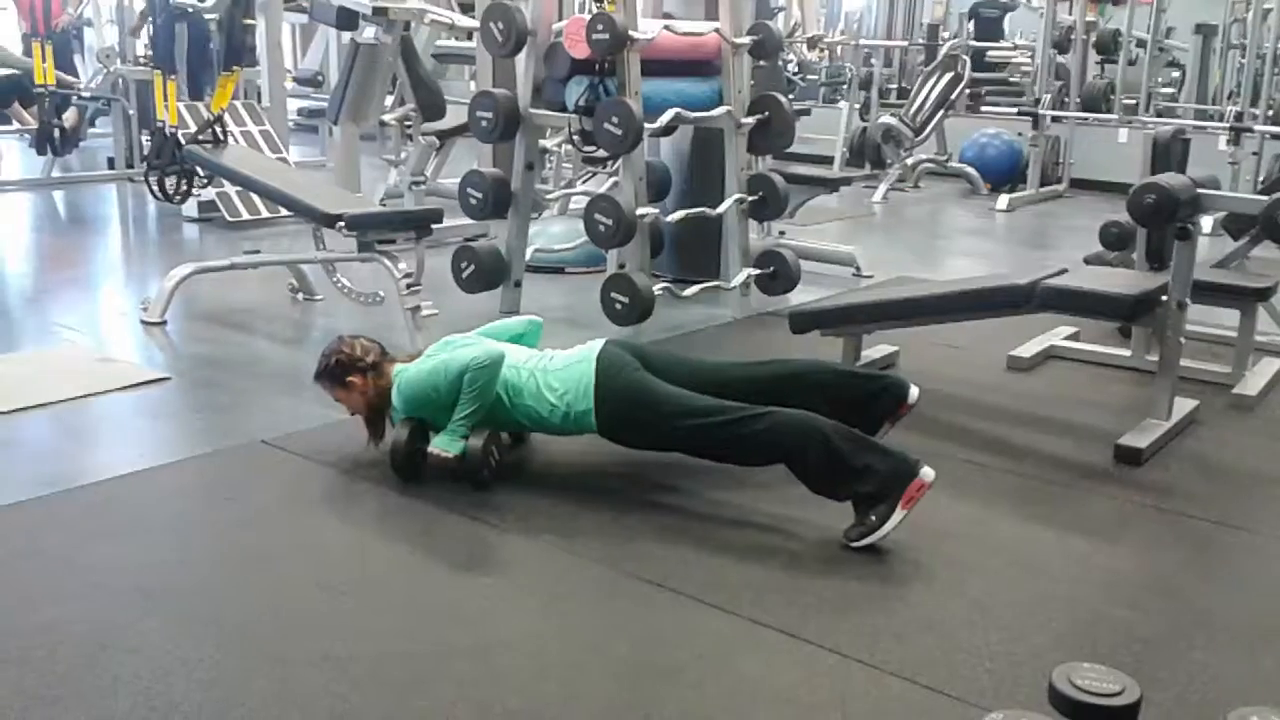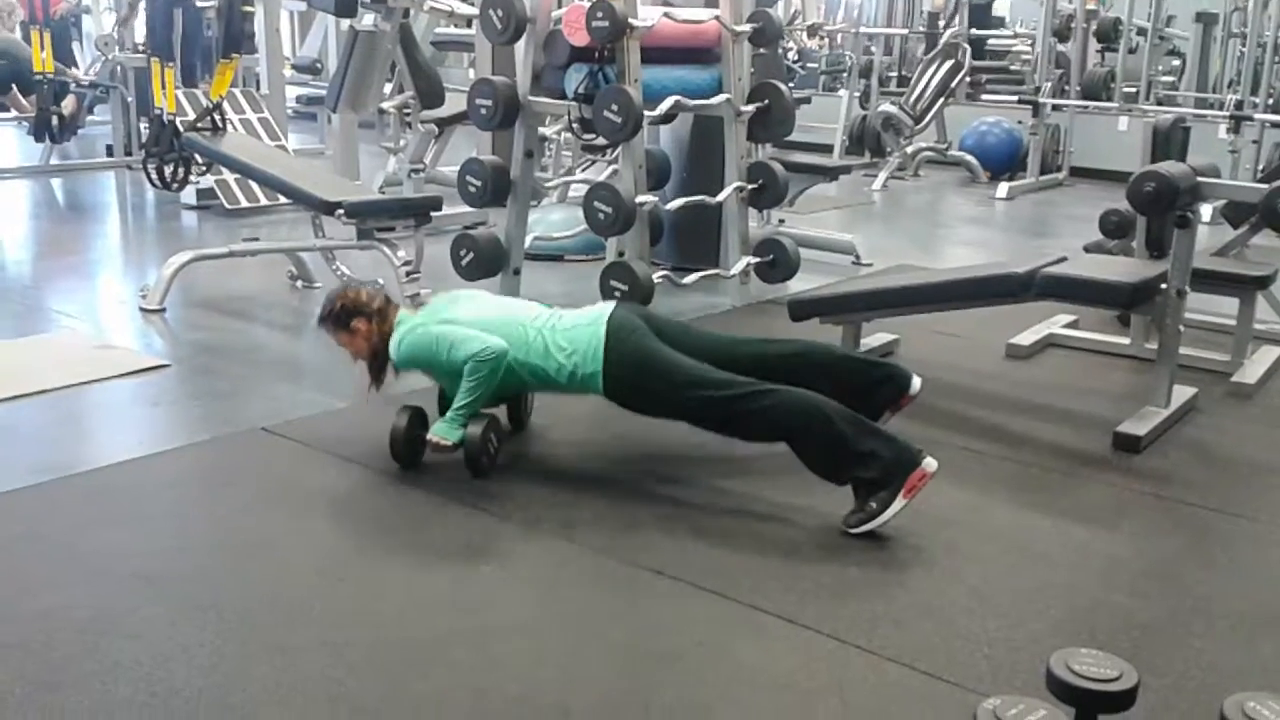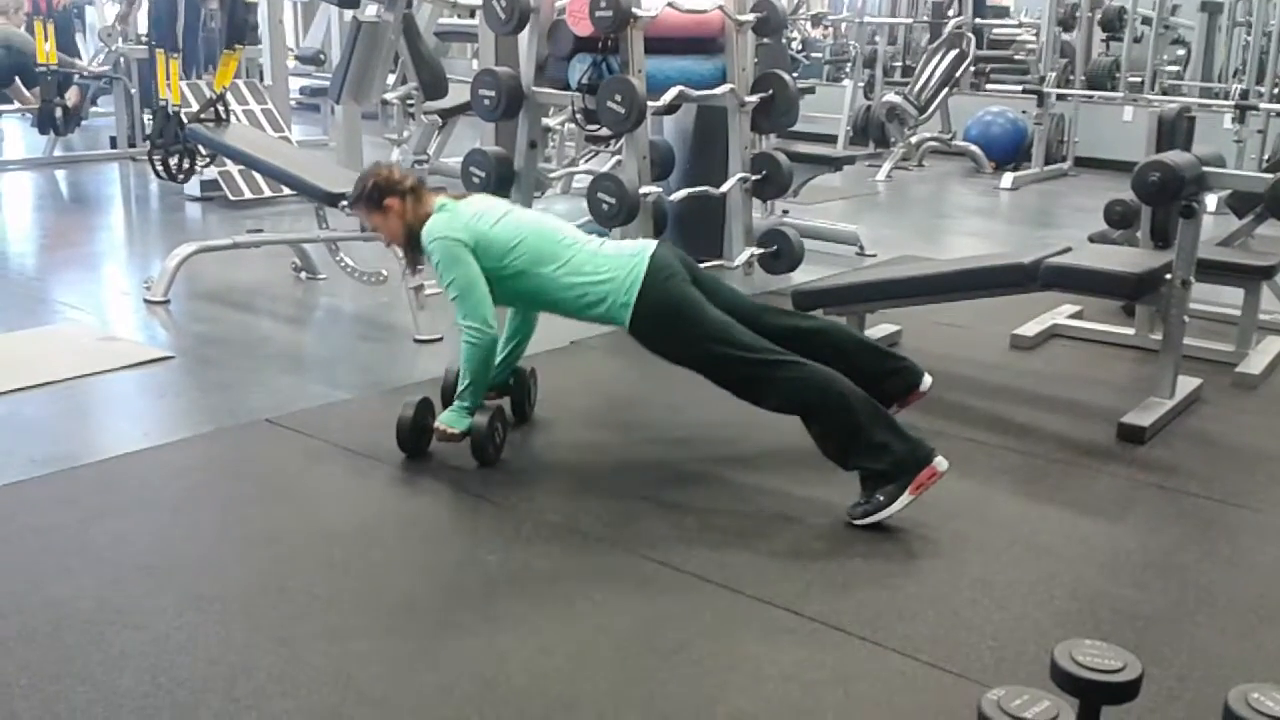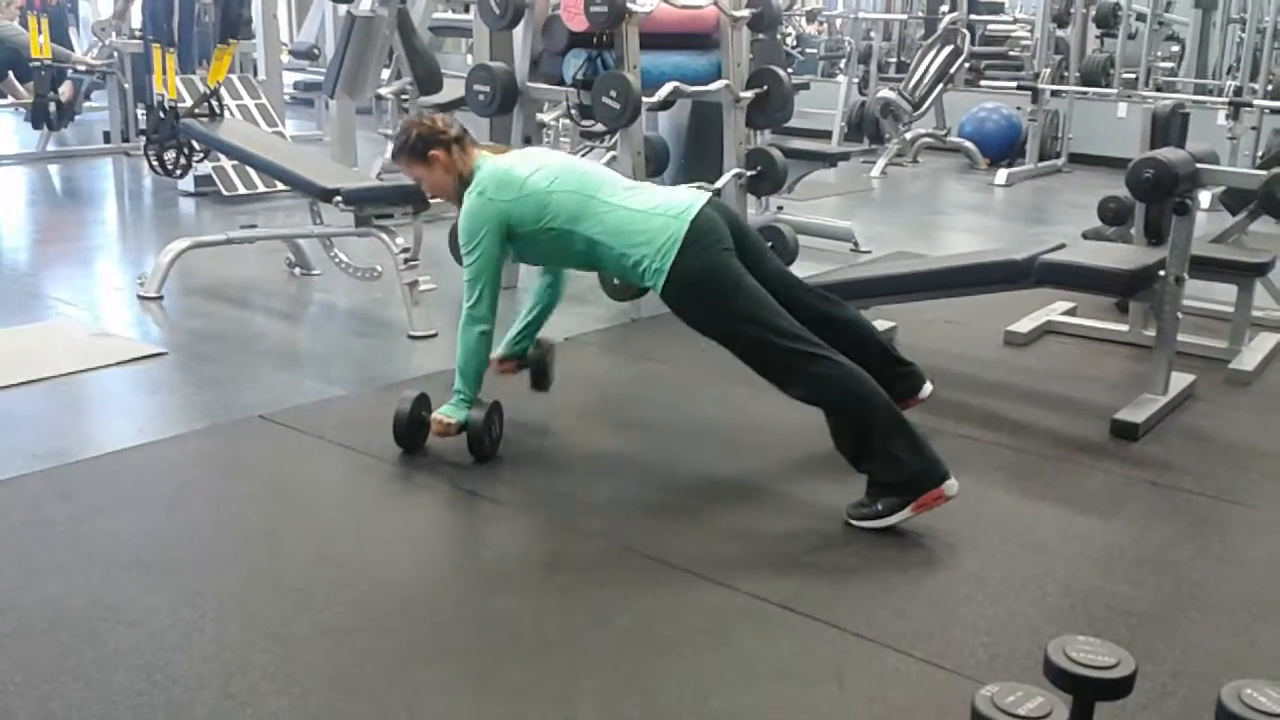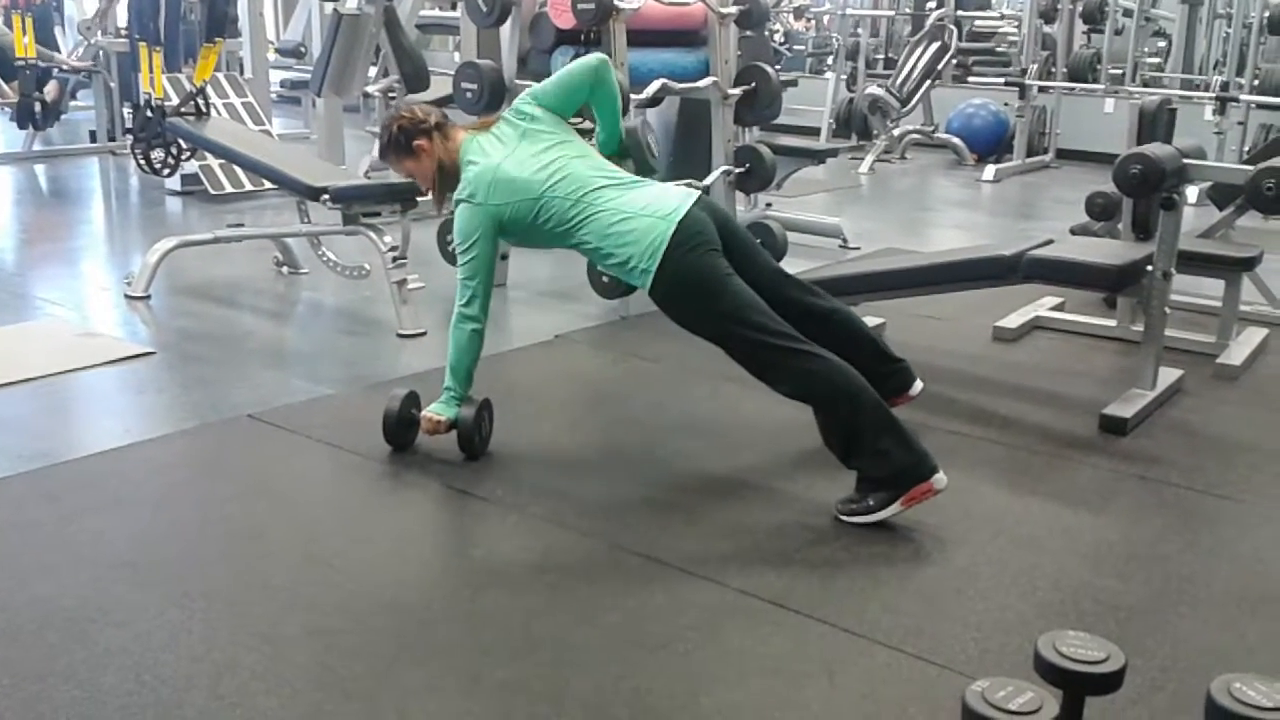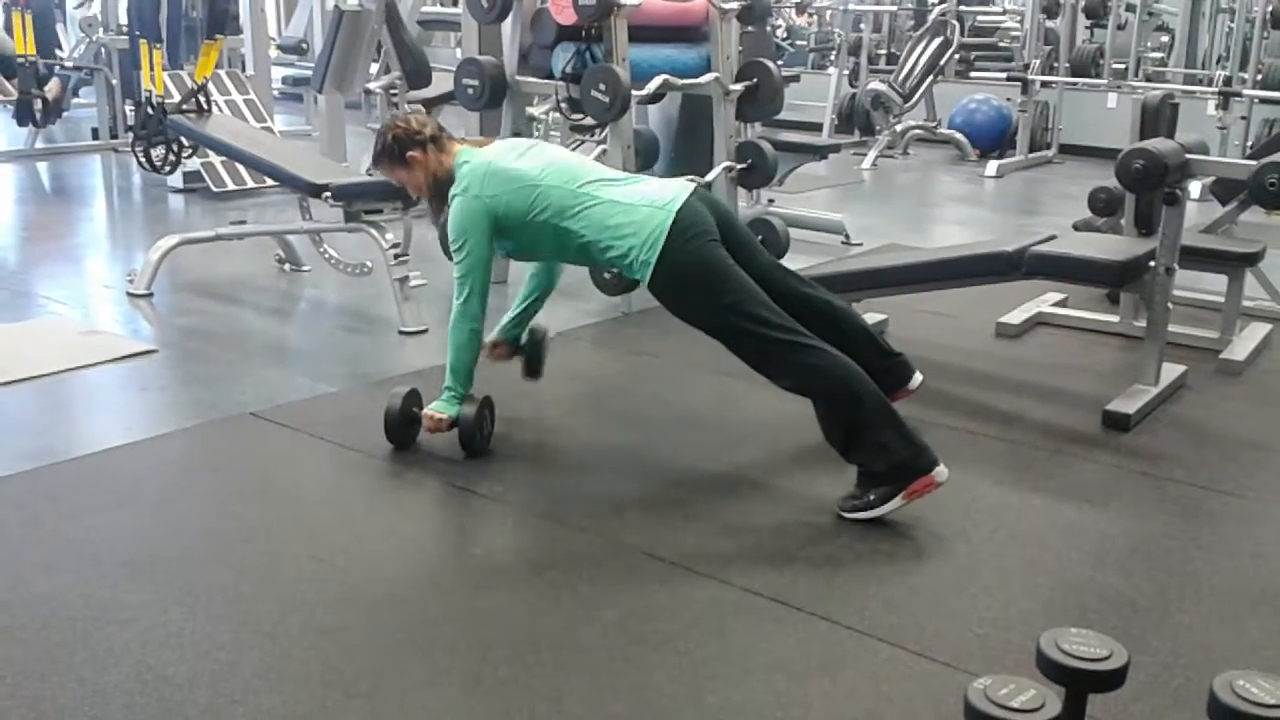
dt=0.5s
person 1, frame 1
left shoulder: (408, 391)
right shoulder: (435, 352)
left elbow: (485, 361)
right elbow: (530, 324)
left wrist: (455, 433)
left hip: (600, 397)
right hip: (604, 356)
left knee: (737, 426)
right knee: (742, 382)
left ankle: (887, 478)
right ankle: (881, 395)
person 1, frame 2
left shoulder: (406, 341)
right shoulder: (438, 306)
left elbow: (490, 352)
left wrist: (456, 421)
right wrist: (496, 392)
left hip: (608, 360)
right hip: (612, 321)
left knee: (745, 401)
right knee: (753, 358)
left ankle: (889, 465)
right ankle: (885, 383)
person 1, frame 3
left shoulder: (442, 234)
right shoulder: (472, 206)
left elbow: (479, 329)
right elbow: (526, 295)
left wrist: (463, 409)
right wrist: (499, 377)
left hip: (641, 298)
right hip: (652, 261)
left knee: (770, 370)
right knee: (776, 327)
left ankle: (901, 465)
right ankle: (897, 380)
person 1, frame 4
left shoulder: (481, 205)
right shoulder: (522, 162)
left elbow: (478, 309)
right elbow: (553, 265)
left wrist: (463, 402)
right wrist: (513, 347)
left hip: (681, 258)
right hip: (699, 213)
left knee: (799, 357)
right knee: (804, 305)
left ankle: (913, 478)
right ankle: (901, 382)
person 1, frame 5
left shoulder: (476, 199)
right shoulder: (523, 113)
left elbow: (471, 306)
right elbow: (601, 66)
left wrist: (452, 400)
right wrist: (612, 141)
left hip: (666, 256)
right hip: (691, 208)
left knee: (786, 354)
right knee: (792, 298)
left ankle: (902, 472)
right ankle: (892, 379)
person 1, frame 6
left shoulder: (469, 197)
right shoulder: (508, 148)
left elbow: (468, 302)
right elbow: (559, 236)
left wrist: (453, 397)
right wrist: (512, 331)
left hip: (666, 247)
right hip: (687, 203)
left knee: (784, 346)
right knee: (790, 294)
left ankle: (901, 467)
right ankle: (891, 374)
